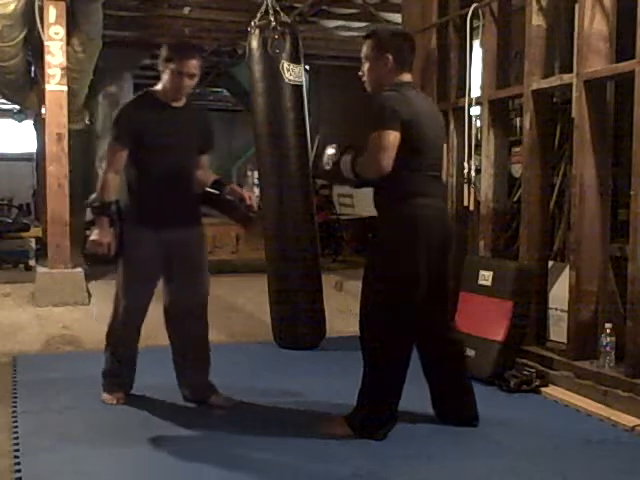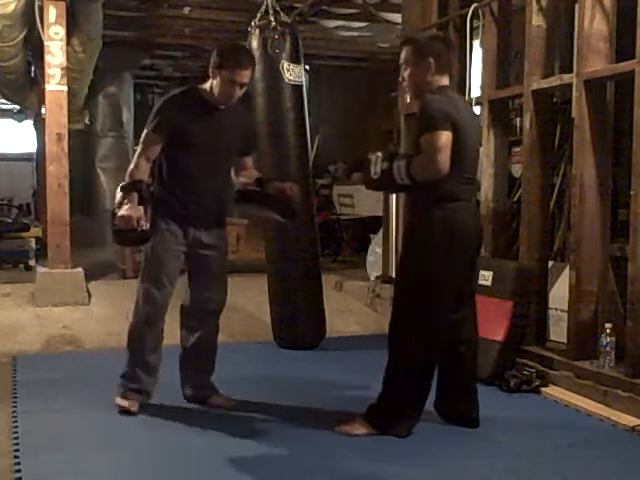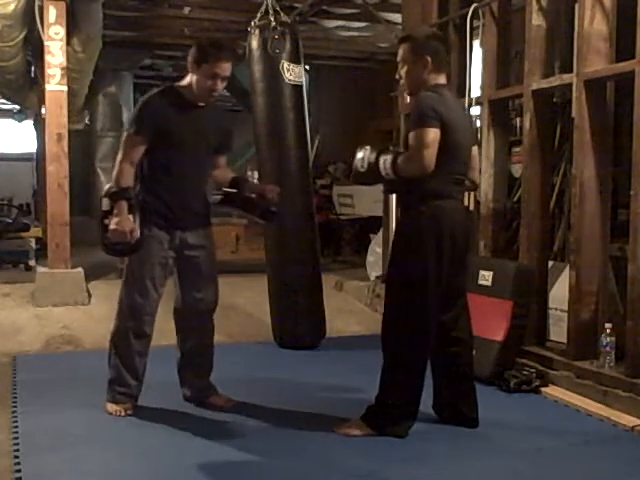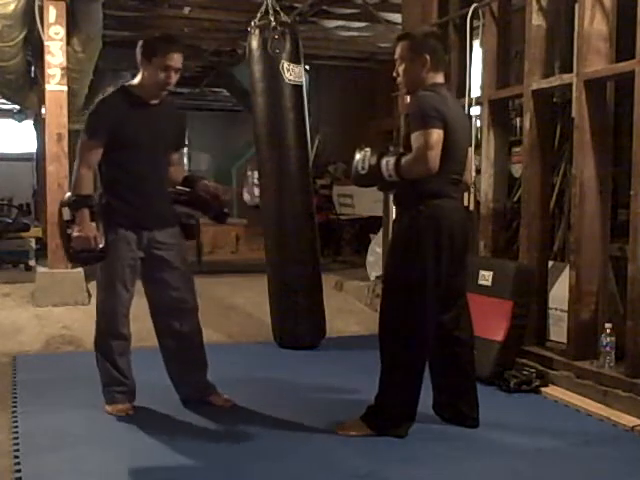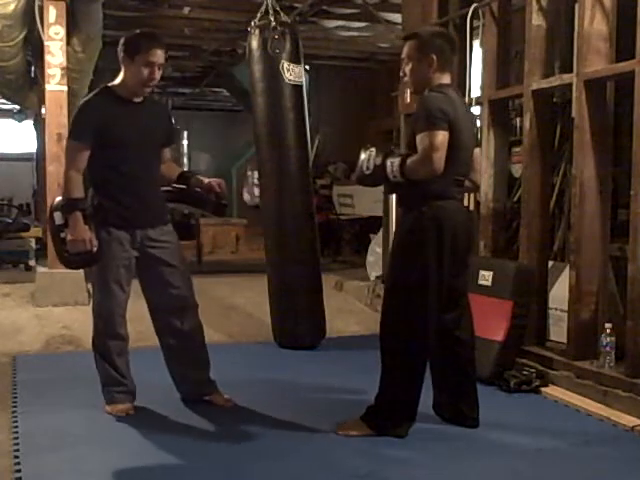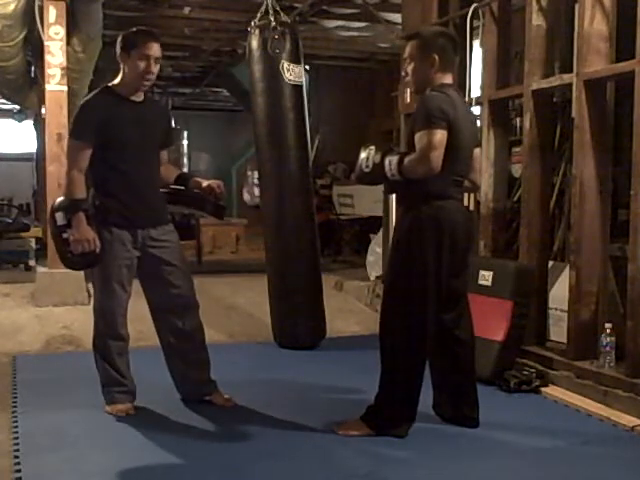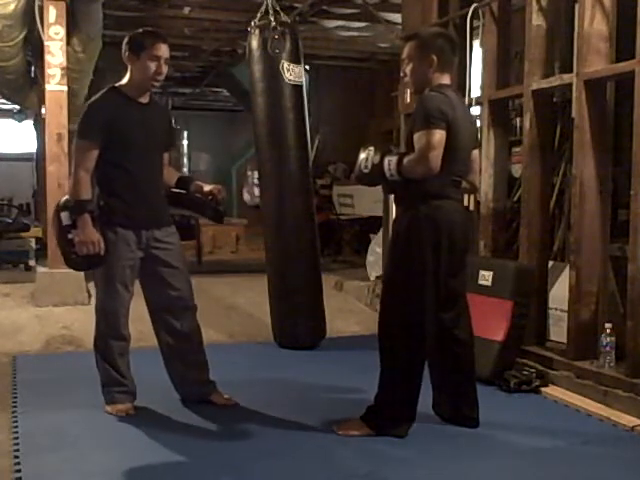
dt=0.5s
person 1, frame 1
left shoulder: (389, 102)
right shoulder: (427, 105)
left elbow: (381, 163)
left wrist: (343, 165)
right wrist: (359, 167)
left hip: (406, 219)
right hip: (434, 215)
left knee: (385, 321)
right knee: (435, 318)
left ankle: (370, 419)
right ankle: (458, 405)
person 1, frame 2
left shoulder: (434, 106)
right shoulder: (463, 108)
left elbow: (436, 164)
left wrist: (391, 171)
right wrist: (403, 170)
left hip: (438, 221)
right hip: (464, 218)
left knee: (415, 321)
right knee: (457, 316)
left ankle: (390, 416)
right ankle: (460, 406)
person 1, frame 3
left shoulder: (425, 103)
right shoulder: (460, 109)
left elbow: (422, 160)
right elbow: (472, 174)
left wrist: (382, 165)
left hip: (427, 219)
right hip: (454, 217)
left knee: (407, 319)
right knee: (450, 315)
left ankle: (389, 416)
right ankle: (458, 406)
person 1, frame 4
left shoulder: (426, 103)
right shoulder: (456, 108)
left elbow: (426, 160)
left wrist: (379, 167)
left hip: (425, 218)
right hip: (452, 216)
left knee: (405, 318)
right knee: (450, 314)
left ankle: (389, 416)
right ankle: (459, 406)
person 1, frame 5
left shoulder: (432, 103)
right shoulder: (462, 108)
left elbow: (431, 162)
left wrist: (384, 168)
left hip: (429, 219)
right hip: (455, 216)
left knee: (406, 319)
right knee: (451, 315)
left ankle: (388, 416)
right ankle: (460, 406)
person 1, frame 6
left shoulder: (432, 103)
right shoulder: (463, 109)
left elbow: (428, 161)
left wrist: (383, 166)
left hip: (427, 218)
right hip: (455, 216)
left knee: (405, 318)
right knee: (451, 314)
left ankle: (389, 416)
right ankle: (459, 406)
person 1, frame 7
left shoulder: (431, 103)
right shoulder: (462, 109)
left elbow: (427, 161)
left wrist: (382, 167)
left hip: (426, 218)
right hip: (453, 215)
left knee: (404, 318)
right knee: (449, 314)
left ankle: (388, 416)
right ankle: (460, 406)
person 2, frame 1
left shoulder: (198, 119)
right shoulder: (134, 112)
right elbow: (113, 171)
left wrist: (226, 188)
right wrist: (102, 222)
left hip: (186, 226)
right hip: (141, 227)
left knee: (191, 307)
right knee: (129, 306)
left ankle: (197, 385)
right ankle: (116, 382)
person 2, frame 2
left shoulder: (243, 120)
right shoulder: (178, 106)
left elbow: (244, 172)
right elbow: (145, 157)
left wrist: (271, 186)
right wrist: (132, 199)
left hip: (214, 226)
right hip: (170, 221)
left knee: (207, 307)
right knee: (152, 302)
left ankle: (198, 385)
right ankle: (134, 386)
person 2, frame 3
left shoulder: (218, 119)
right shoulder: (157, 106)
right elbow: (127, 162)
left wrist: (245, 186)
right wrist: (121, 211)
left hip: (197, 227)
right hip: (154, 226)
left knee: (200, 307)
right knee: (137, 308)
left ankle: (198, 386)
right ankle: (121, 391)
person 2, frame 4
left shoulder: (173, 115)
right shoulder: (111, 108)
right elbow: (86, 166)
left wrist: (197, 184)
right wrist: (84, 219)
left hip: (164, 226)
right hip: (119, 227)
left knee: (180, 307)
right knee: (114, 311)
left ankle: (196, 386)
right ankle: (118, 392)
person 2, frame 5
left shoulder: (159, 113)
right shoulder: (95, 108)
right elbow: (74, 169)
left wrist: (194, 180)
right wrist: (76, 220)
left hip: (157, 225)
right hip: (111, 228)
left knee: (180, 305)
right knee: (110, 312)
left ankle: (198, 385)
right ankle: (118, 393)
person 2, frame 6
left shoulder: (159, 113)
right shoulder: (96, 108)
right elbow: (76, 170)
left wrist: (193, 182)
right wrist: (79, 220)
left hip: (158, 225)
right hip: (112, 228)
left knee: (181, 305)
right knee: (111, 313)
left ankle: (198, 385)
right ankle: (118, 393)
person 2, frame 7
left shoulder: (161, 115)
right shoulder: (103, 108)
right elbow: (82, 171)
left wrist: (193, 186)
right wrist: (84, 222)
left hip: (160, 227)
right hip: (117, 228)
left knee: (179, 308)
right knee: (113, 313)
left ankle: (197, 385)
right ankle: (118, 392)
